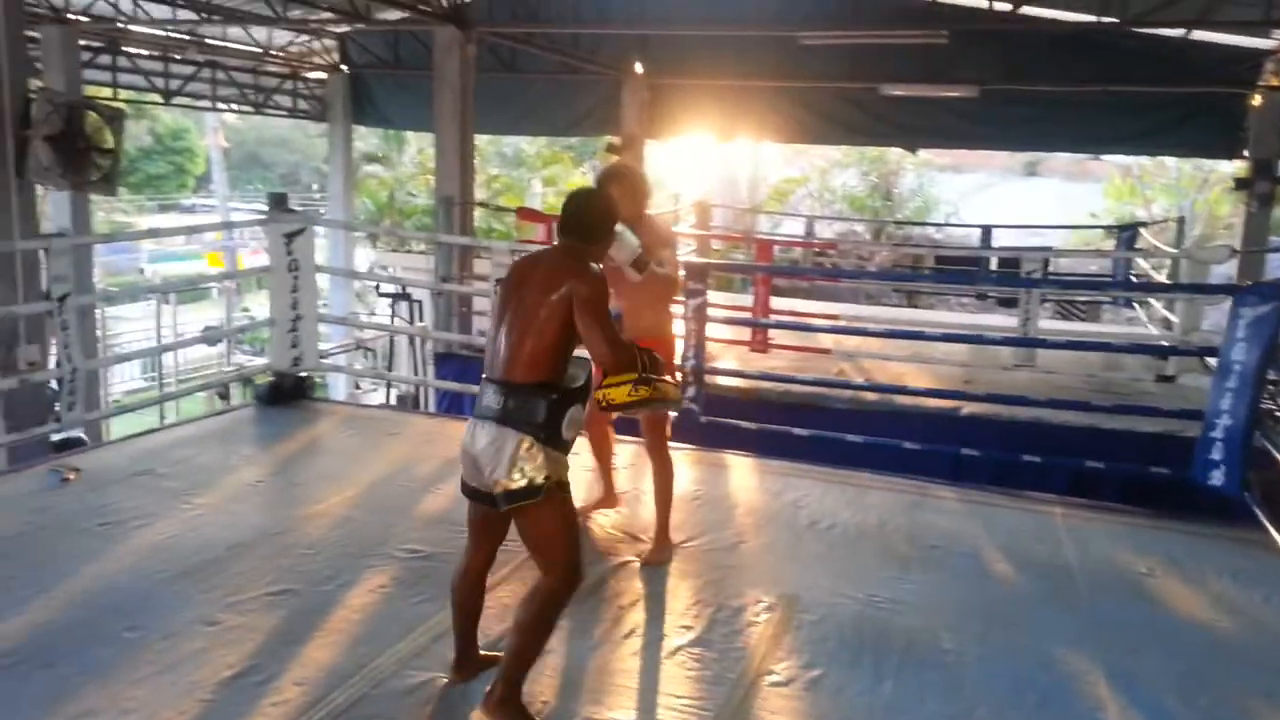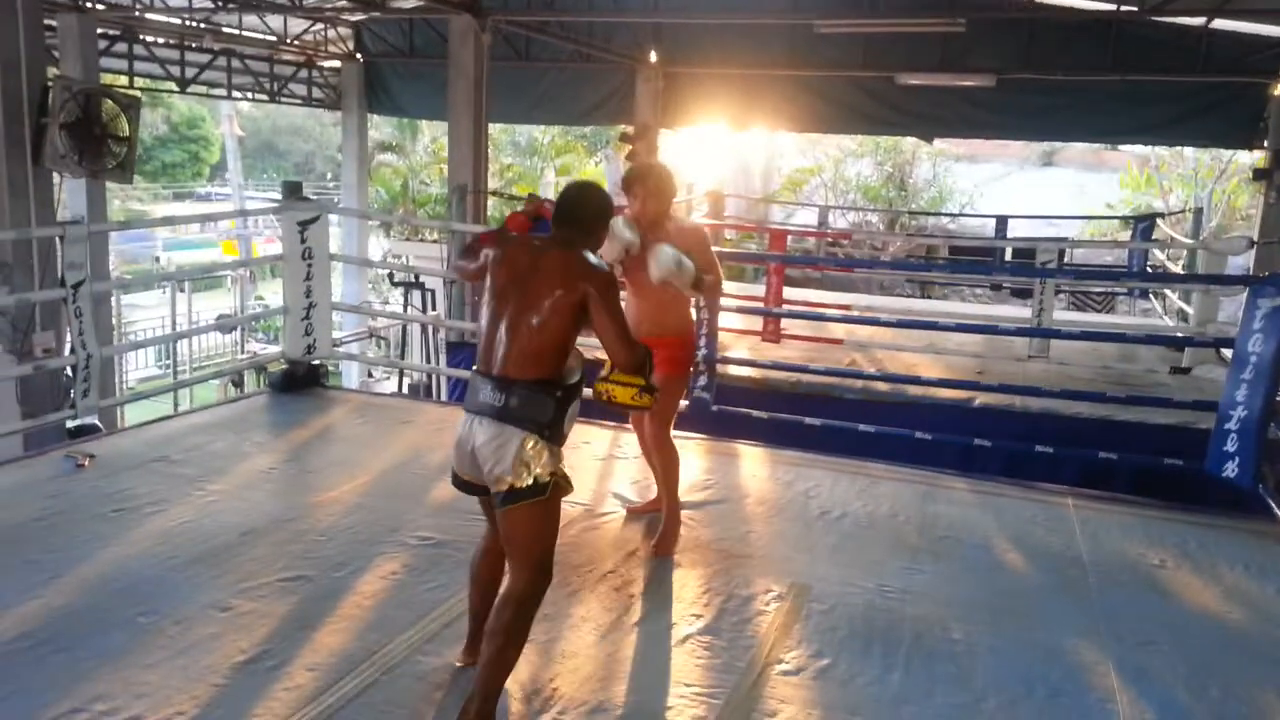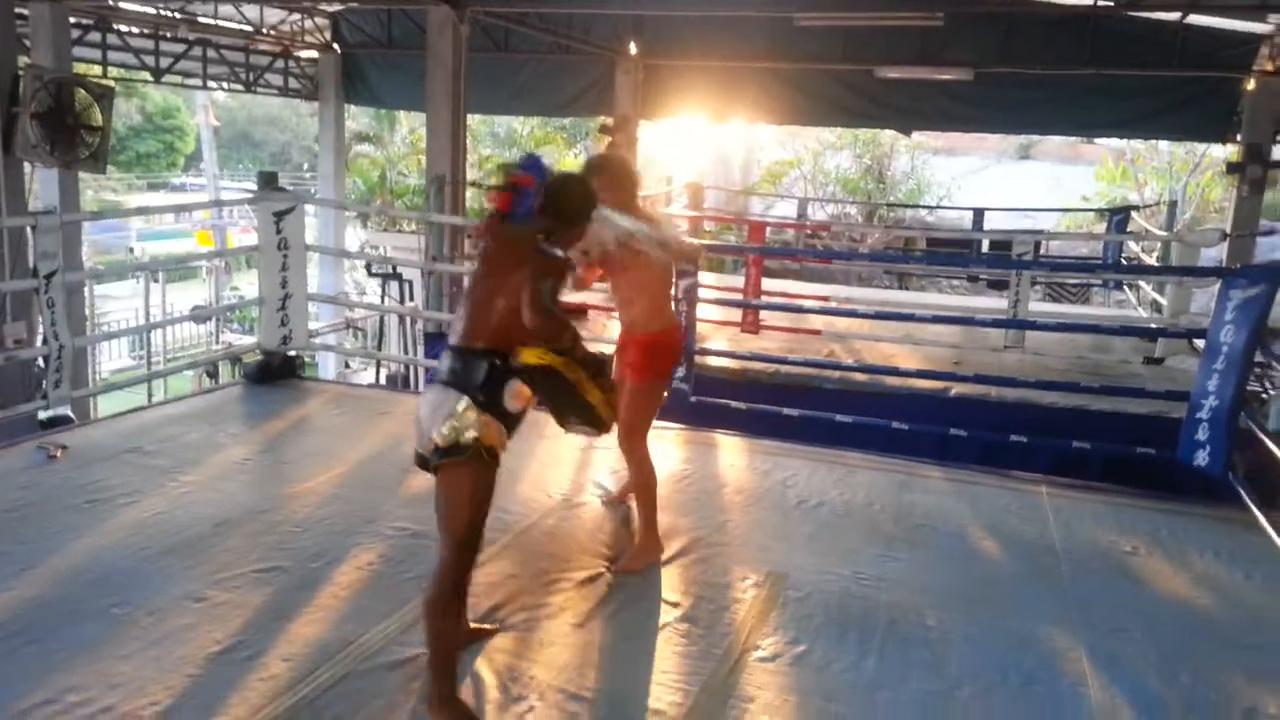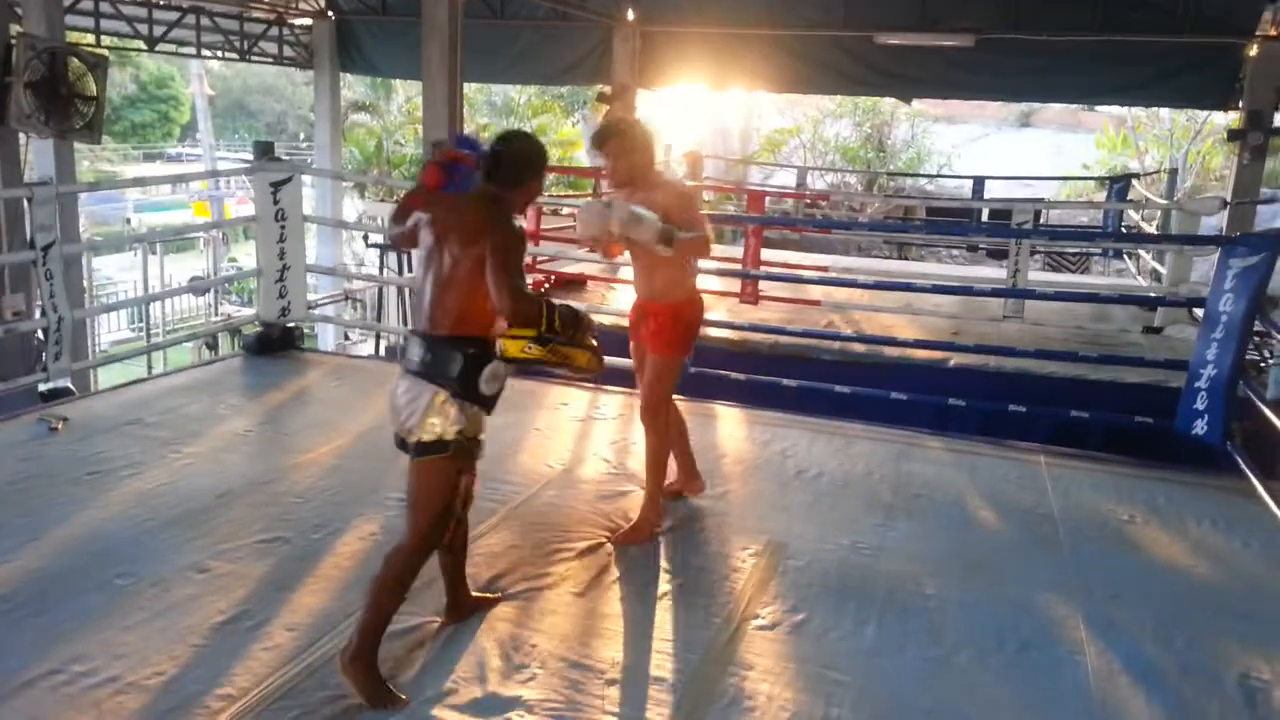
dt=0.3s
person 1, frame 1
left shoulder: (521, 268)
right shoulder: (584, 278)
right elbow: (610, 355)
right wrist: (649, 360)
left hip: (483, 426)
right hip: (527, 439)
left knee: (480, 551)
right knee: (562, 574)
left ankle: (466, 658)
person 1, frame 2
left shoulder: (505, 251)
right shoulder: (591, 276)
left elbow: (464, 265)
right elbow: (626, 357)
left wrist: (508, 231)
right wrist: (646, 360)
left hip: (477, 419)
right hip: (525, 433)
left knee: (499, 536)
right knee: (530, 577)
left ankle: (476, 642)
person 1, frame 3
left shoulder: (505, 239)
right shoulder: (546, 258)
right elbow: (539, 319)
left wrist: (514, 206)
right wrist: (586, 364)
left hip: (456, 395)
right hip: (470, 407)
left knee: (465, 530)
right knee: (458, 547)
left ankle: (454, 628)
person 1, frame 4
left shoulder: (444, 209)
right shoulder: (501, 230)
left elbow: (401, 232)
right elbow: (511, 303)
left wrist: (434, 184)
right wrist: (566, 321)
left hip: (426, 375)
right hip: (448, 390)
left knee: (456, 497)
right knee: (425, 533)
left ankle: (459, 599)
right ankle: (361, 654)
person 2, frame 1
left shoulder: (658, 235)
left elbow: (671, 288)
left wrist: (636, 263)
left hip: (654, 345)
left knee: (654, 440)
right knee: (594, 419)
left ankle: (663, 534)
right ankle: (607, 489)
person 2, frame 2
left shoulder: (690, 235)
right shoulder: (623, 230)
left elbow: (716, 286)
left wrist: (692, 281)
right wrist: (609, 262)
left hip: (673, 344)
right hip: (634, 339)
left knee: (657, 430)
right knee: (640, 422)
left ankle: (671, 521)
right ankle: (662, 494)
person 2, frame 3
left shoulder: (647, 224)
right shoulder: (607, 227)
left elbow: (687, 253)
right elbow: (582, 280)
left wrist: (640, 237)
right wrist: (583, 254)
left hip: (658, 341)
right hip: (633, 335)
left knee: (631, 438)
right knee: (622, 417)
left ankle: (649, 541)
right ankle: (637, 481)
person 2, frame 4
left shoulder: (672, 195)
right shoulder: (623, 195)
left elbow: (703, 246)
right elbow: (609, 250)
left wrist: (663, 237)
right wrist: (604, 232)
left hip: (675, 312)
right hip: (646, 307)
left knee: (651, 411)
right knee: (657, 400)
left ankle: (650, 513)
right ankle: (689, 476)
